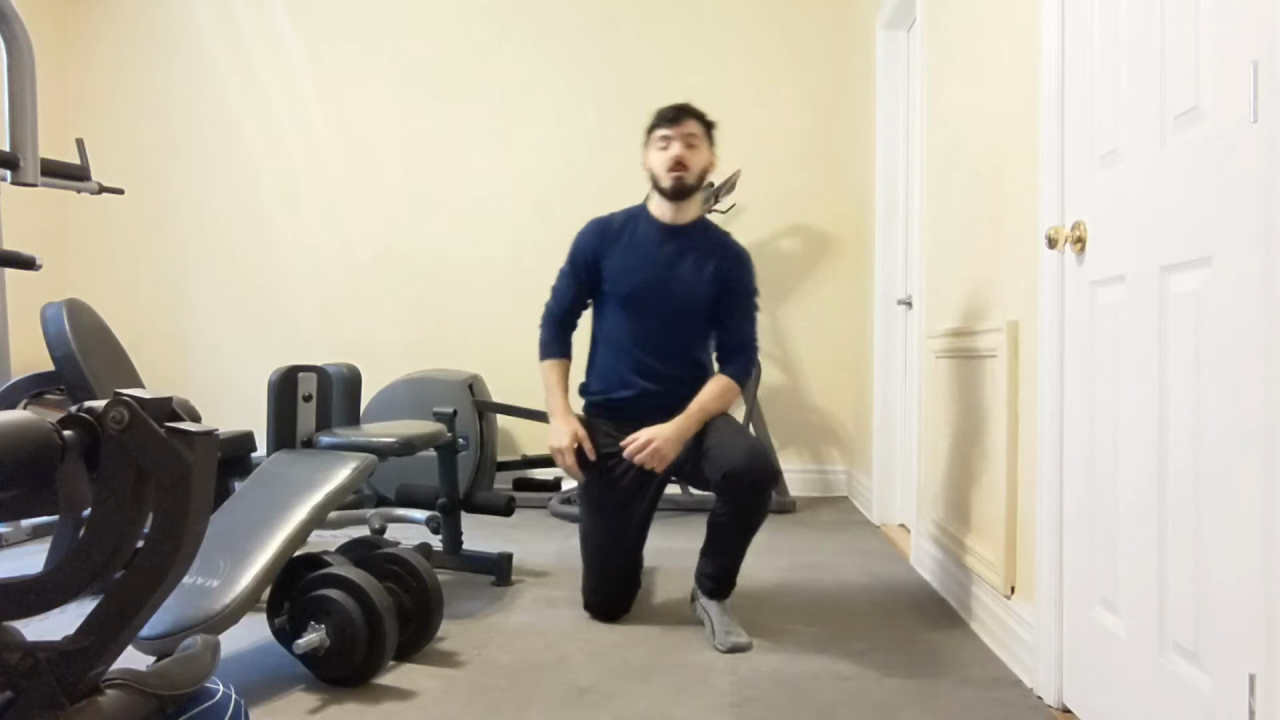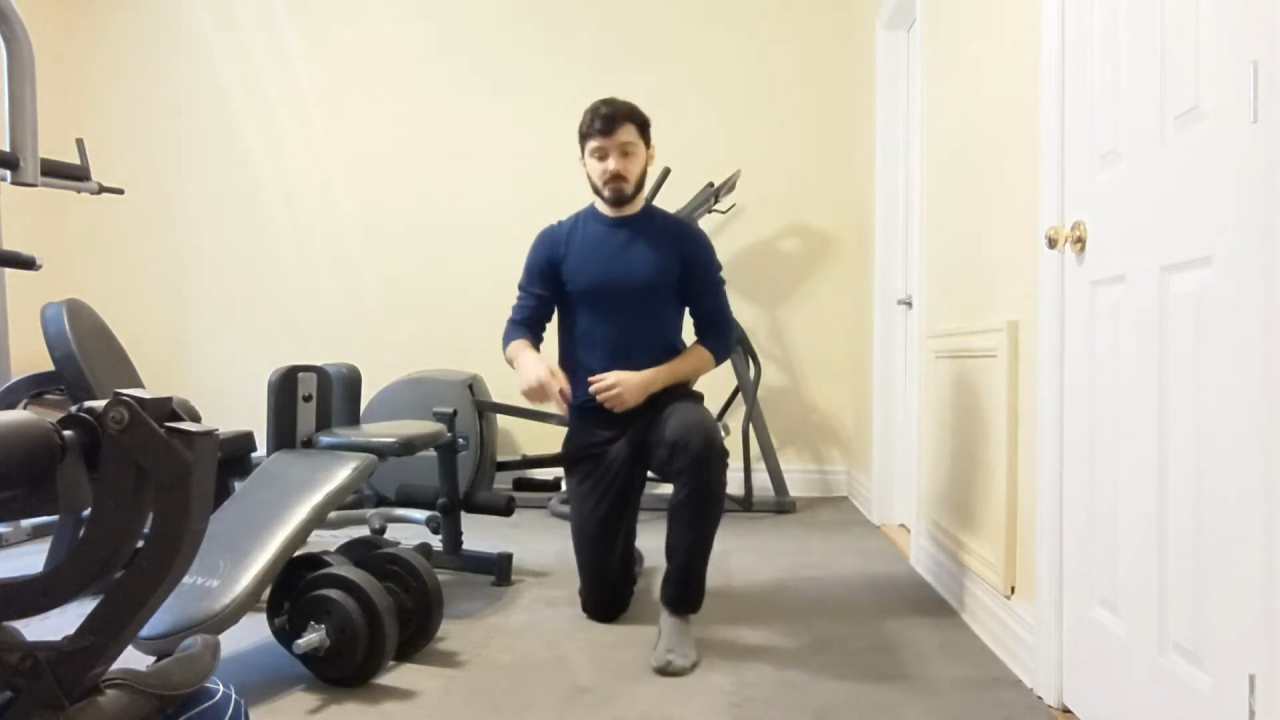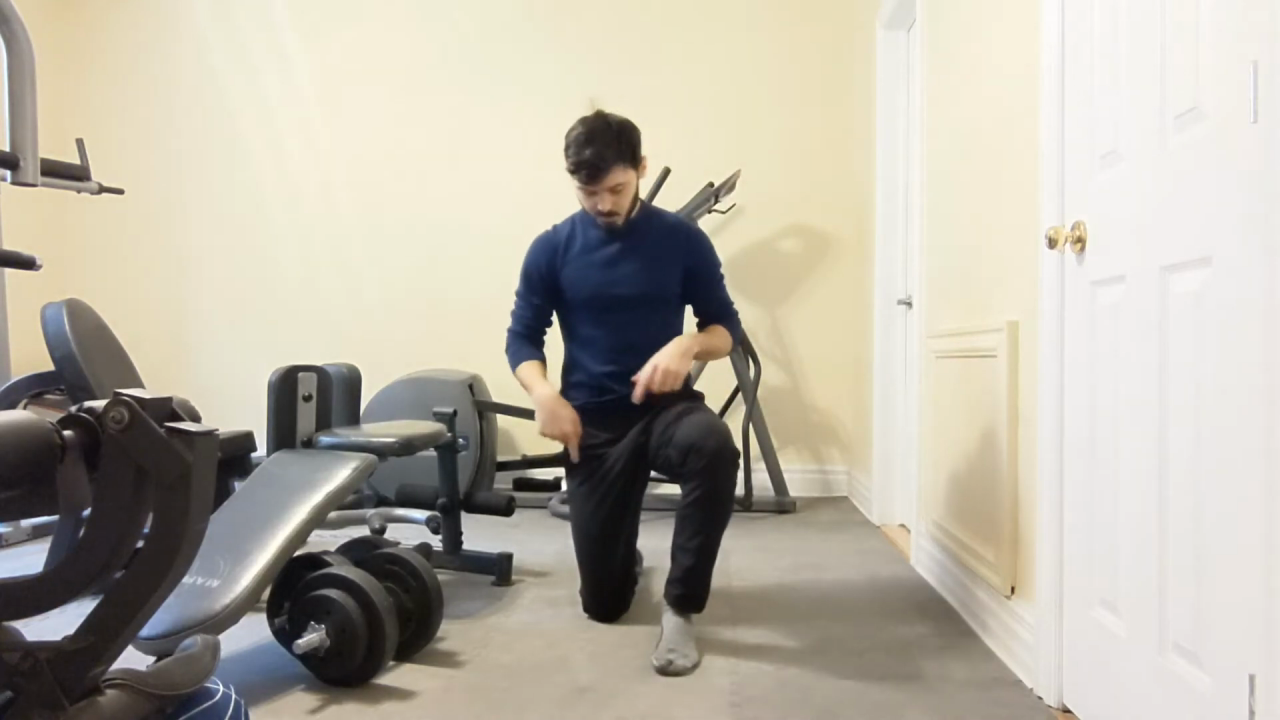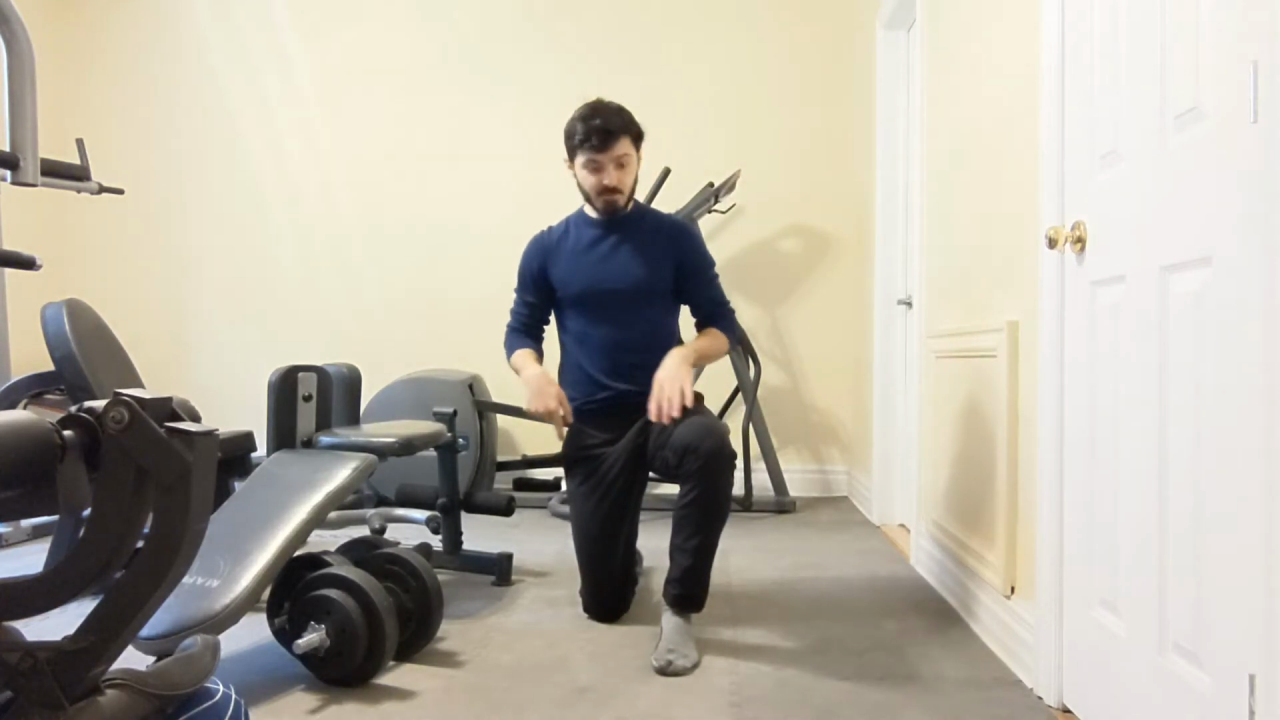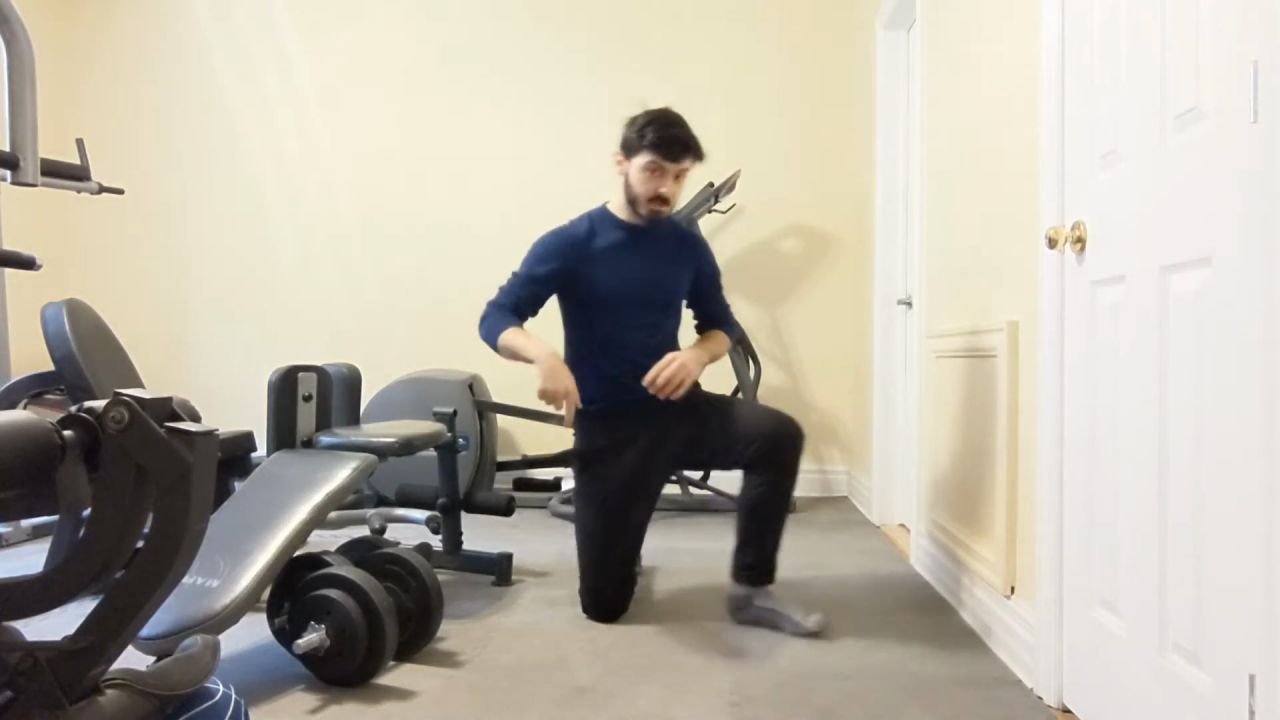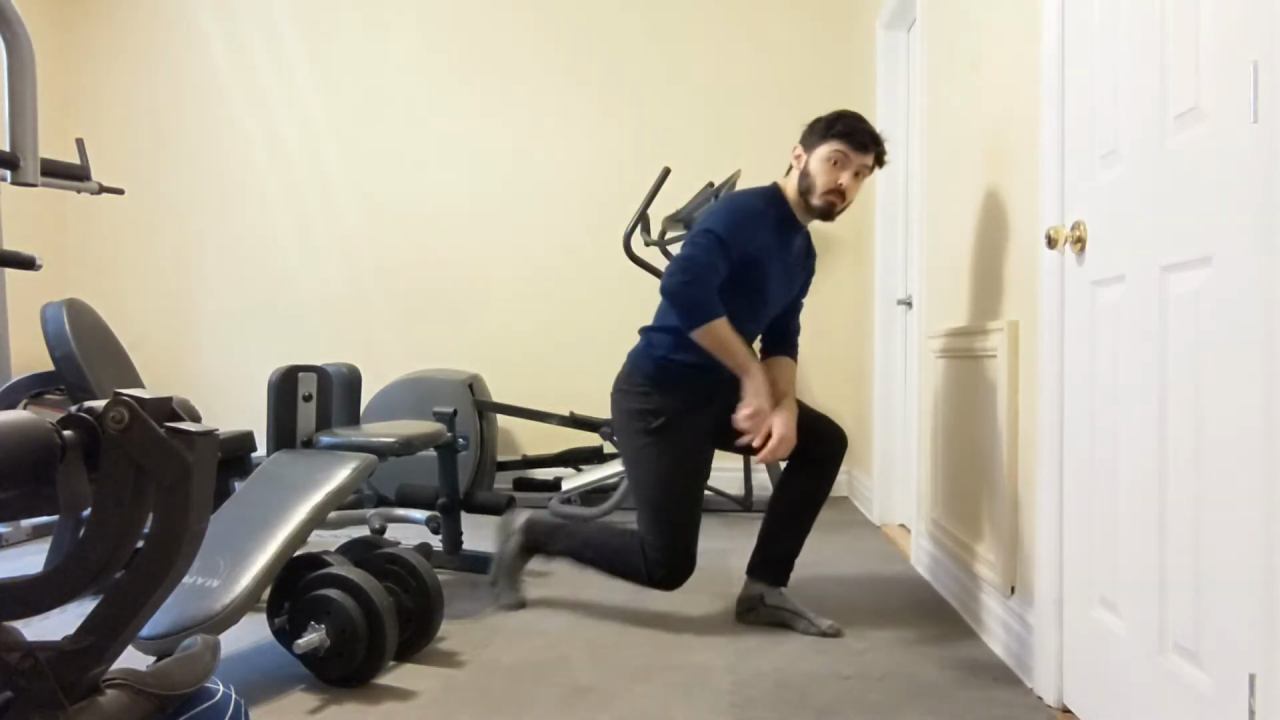
dt=0.7s
person 1, frame 1
left shoulder: (727, 257)
right shoulder: (601, 238)
left elbow: (737, 363)
right elbow: (556, 326)
left wrist: (682, 429)
right wrist: (560, 414)
left hip: (689, 416)
right hip: (609, 423)
left knee: (753, 467)
right knee: (605, 603)
left ankle: (710, 592)
right ankle: (627, 555)
person 1, frame 2
left shoulder: (682, 239)
right shoulder: (556, 244)
left elbow: (719, 337)
right elbow: (518, 330)
left wrist: (648, 381)
right wrist: (531, 362)
left hip: (665, 401)
right hip: (593, 422)
left knee: (701, 445)
right knee: (602, 603)
left ankle: (678, 610)
right ankle: (627, 557)
person 1, frame 3
left shoulder: (682, 239)
right shoulder: (551, 250)
left elbow: (726, 325)
right elbow: (522, 337)
left wrist: (687, 346)
right wrist: (544, 394)
left hip: (667, 406)
right hip: (594, 423)
left knee: (714, 446)
right knee: (603, 601)
left ankle: (680, 609)
right ankle: (626, 557)
person 1, frame 4
left shoulder: (675, 237)
right shoulder: (548, 249)
left elbow: (723, 326)
right elbow: (521, 330)
left wrist: (682, 356)
right wrist: (533, 373)
left hip: (662, 409)
right hip: (592, 424)
left knee: (711, 448)
right knee: (603, 603)
left ankle: (679, 609)
right ankle: (626, 557)
person 1, frame 5
left shoulder: (688, 247)
right shoulder: (571, 244)
left elbow: (720, 325)
right elbow: (497, 319)
left wrist: (696, 355)
right wrist: (543, 355)
left hip: (675, 409)
right hip: (606, 428)
left knee: (778, 435)
right knee: (602, 603)
left ankle: (750, 590)
right ankle: (621, 550)
person 1, frame 6
left shoulder: (801, 252)
right shoulder: (742, 213)
left elbow: (781, 341)
right elbow: (683, 287)
left wrist: (786, 407)
right wrist: (749, 375)
left hip: (716, 388)
right hip: (657, 392)
left knee: (823, 441)
right knee: (666, 565)
left ankle: (764, 589)
right ankle: (531, 534)
